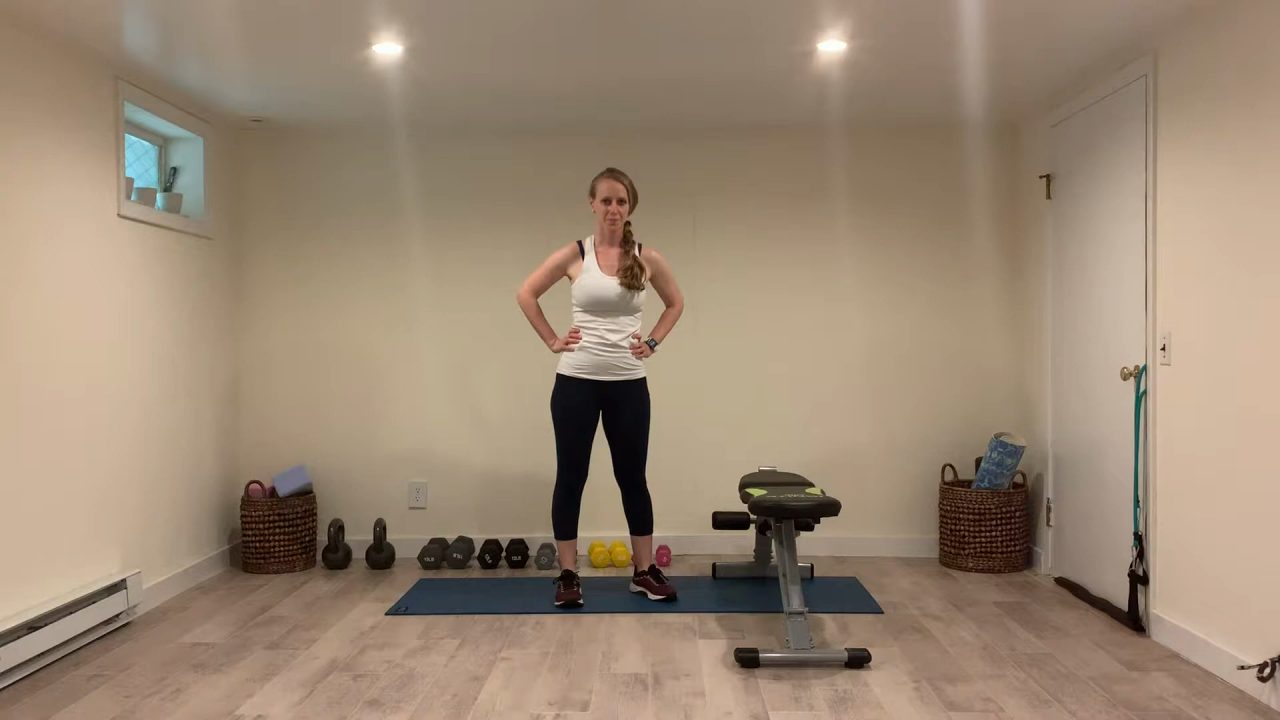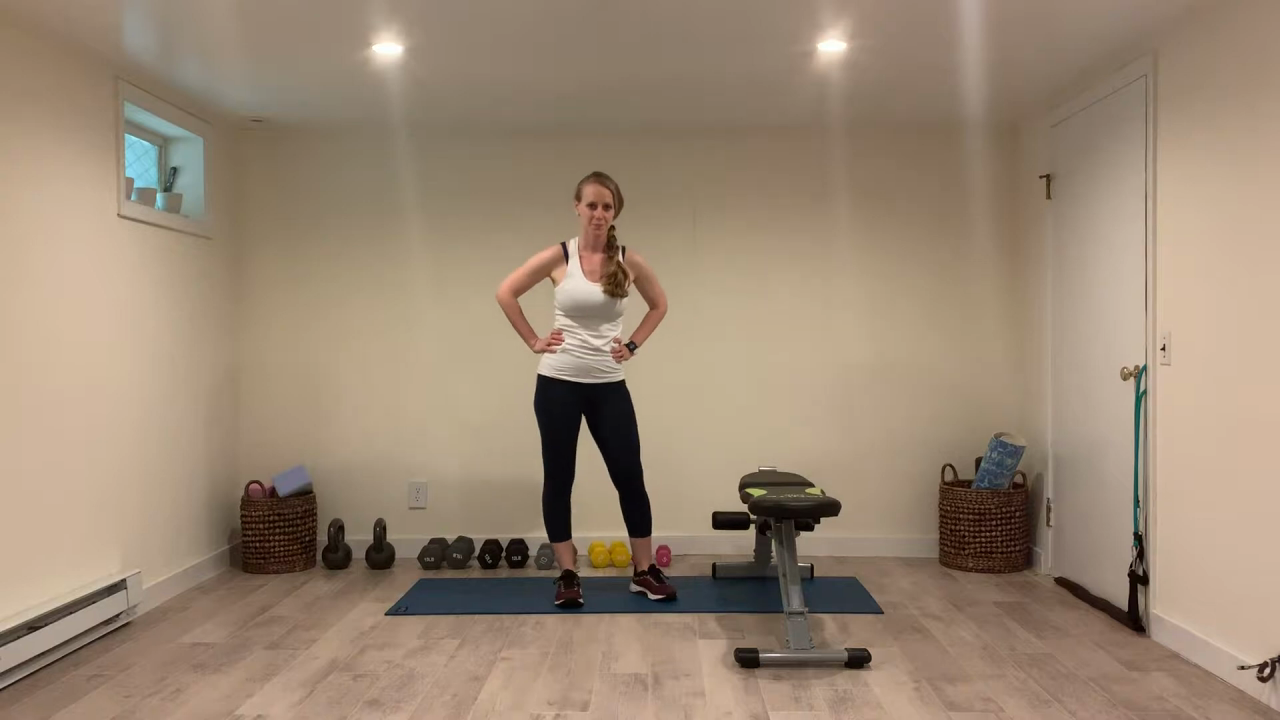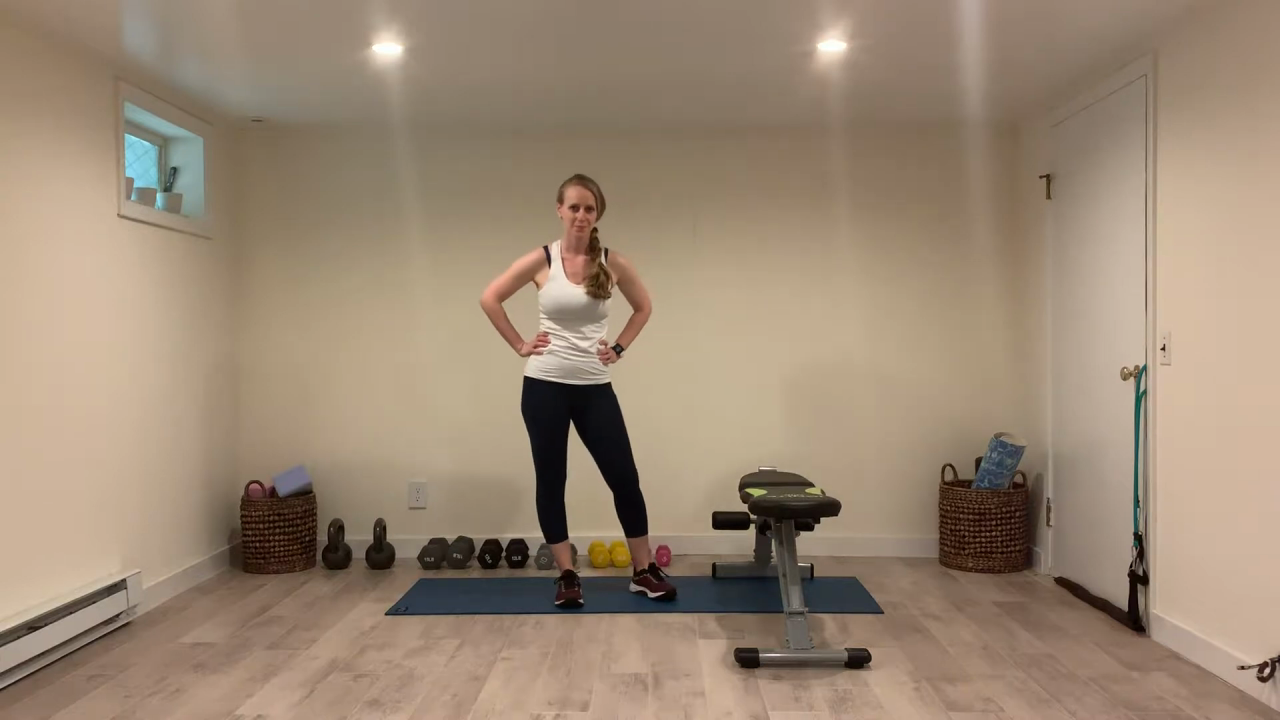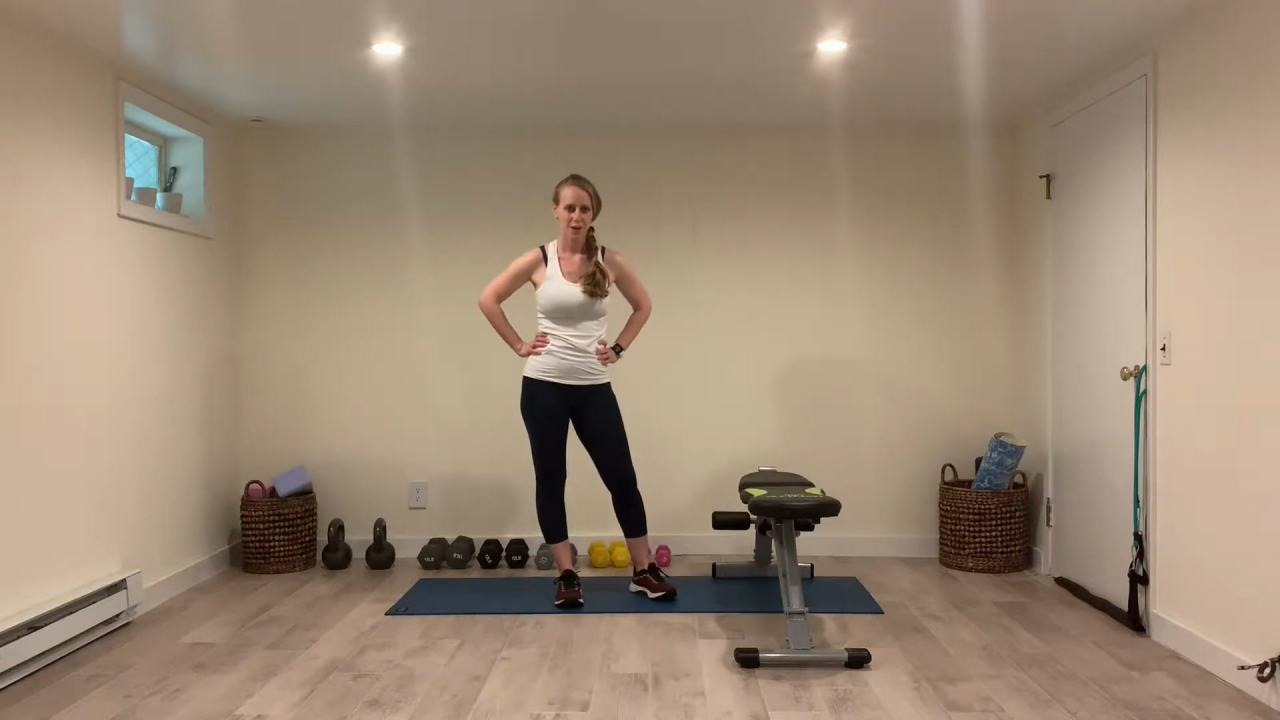
dt=0.5s
person 1, frame 1
left shoulder: (647, 258)
right shoulder: (573, 255)
left elbow: (675, 302)
right elbow: (526, 294)
left wrist: (653, 343)
right wrist: (552, 340)
left hip: (628, 384)
right hip: (576, 381)
left knee: (632, 477)
right knee: (570, 477)
left ankle: (644, 571)
right ankle: (567, 575)
person 1, frame 2
left shoulder: (630, 262)
right shoulder: (557, 257)
left elbow: (658, 306)
right elbow: (505, 293)
left wrist: (633, 346)
right wrist: (533, 341)
left hip: (609, 387)
right hip: (558, 383)
left knee: (630, 477)
right knee: (559, 478)
left ankle: (644, 571)
right ankle: (567, 575)
person 1, frame 3
left shoulder: (614, 263)
right shoulder: (541, 260)
left elbow: (643, 307)
right elbow: (490, 298)
left wrist: (619, 348)
right wrist: (520, 346)
left hip: (595, 388)
right hip: (545, 386)
left knee: (624, 478)
right knee: (551, 480)
left ankle: (644, 571)
right ankle: (566, 576)
person 1, frame 4
left shoulder: (610, 262)
right shoulder: (537, 260)
left elbow: (642, 305)
right elbow: (488, 299)
left wrist: (619, 349)
right wrist: (519, 346)
left hip: (594, 388)
right hip: (544, 386)
left knee: (621, 477)
right knee: (550, 480)
left ankle: (644, 571)
right ankle: (566, 576)
